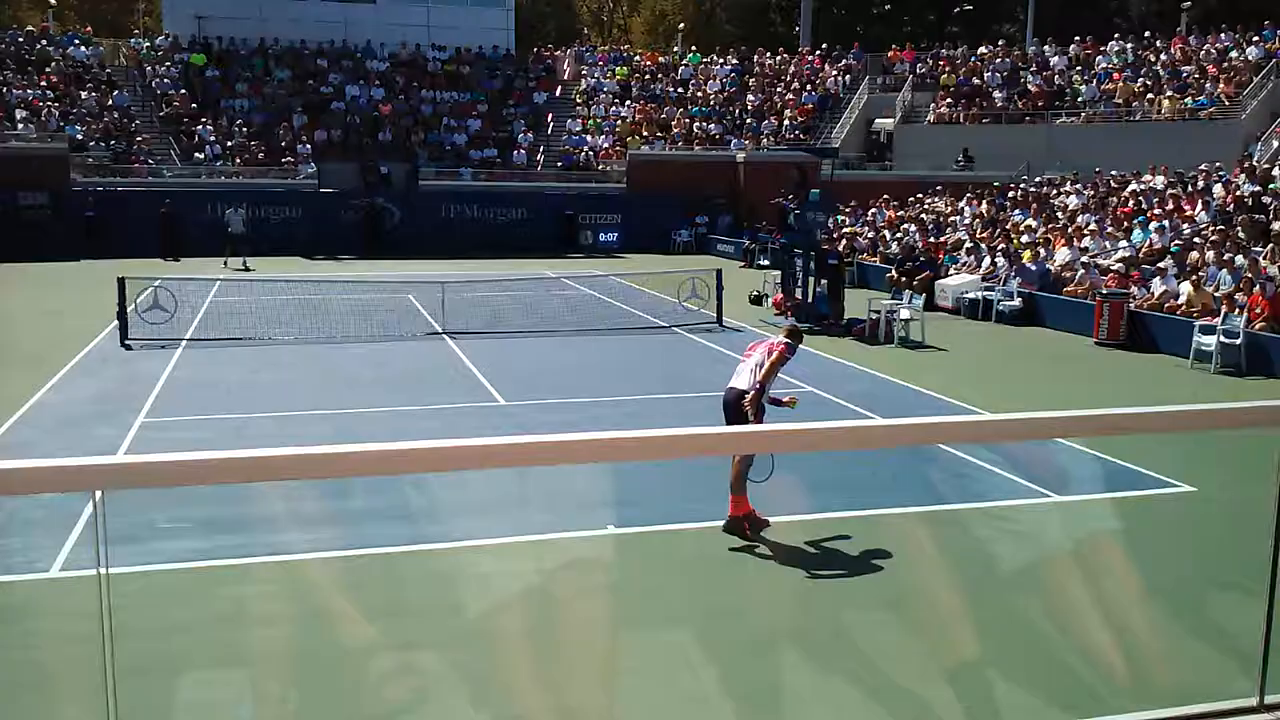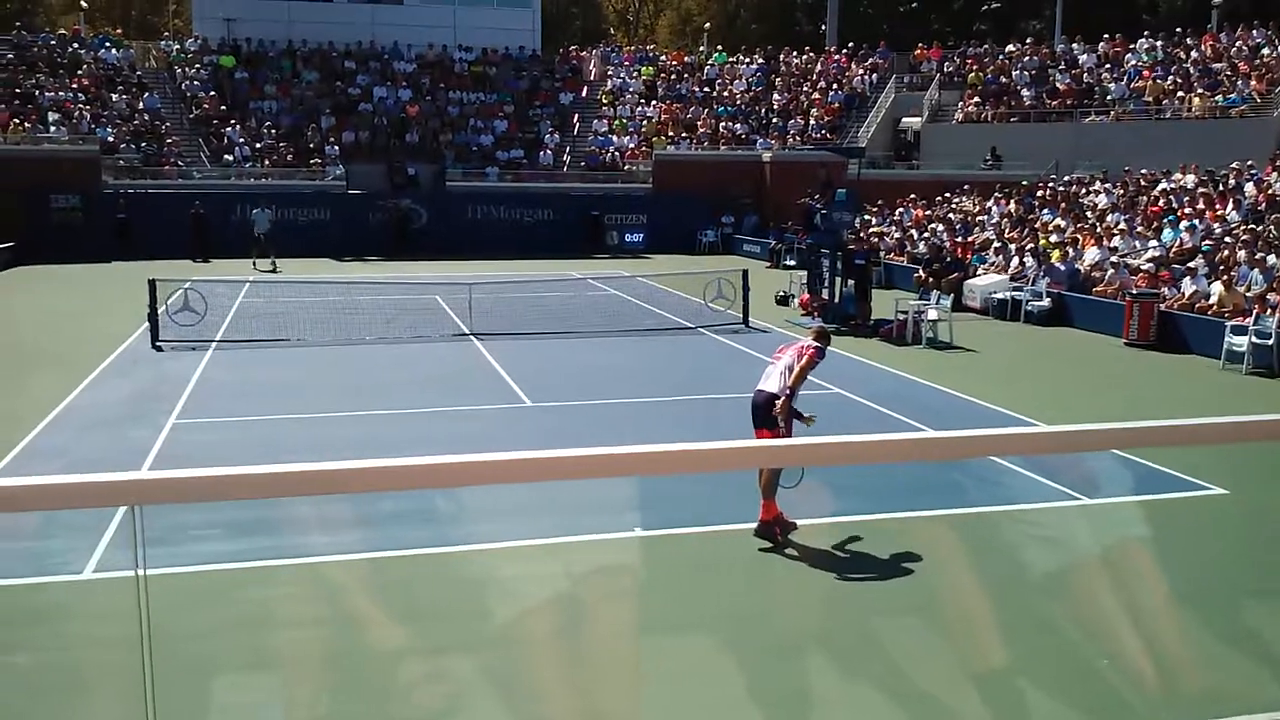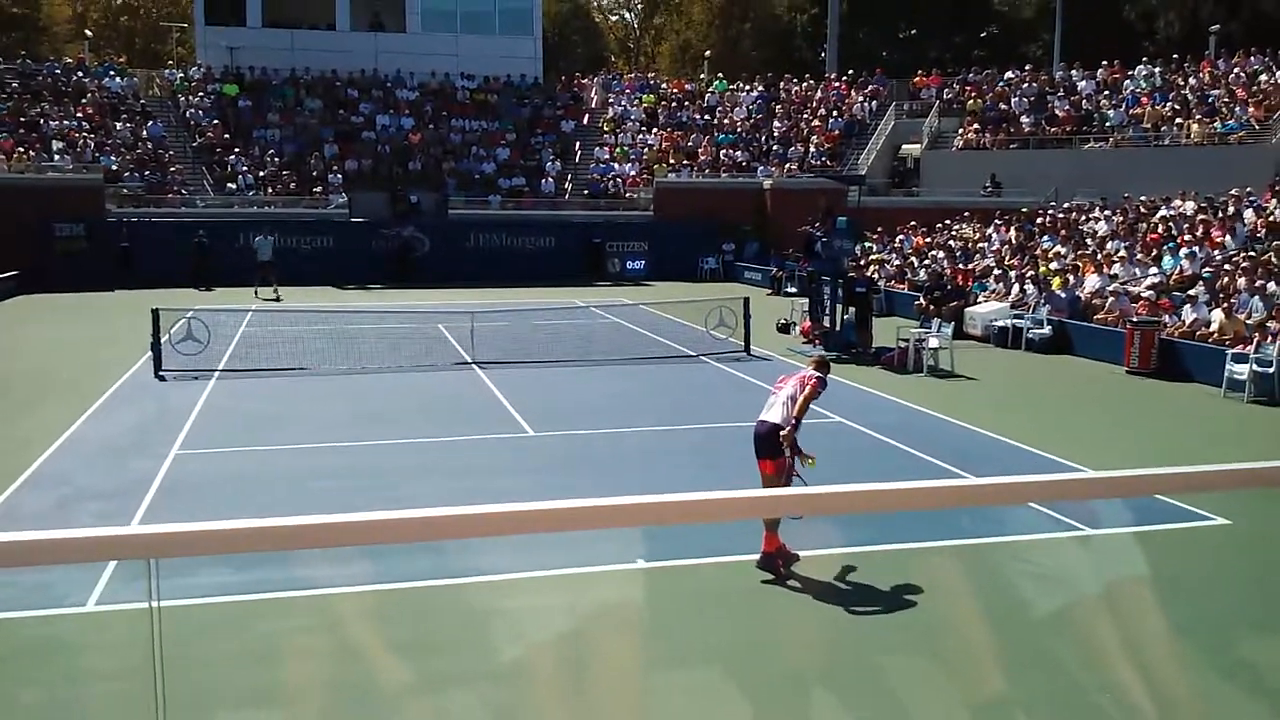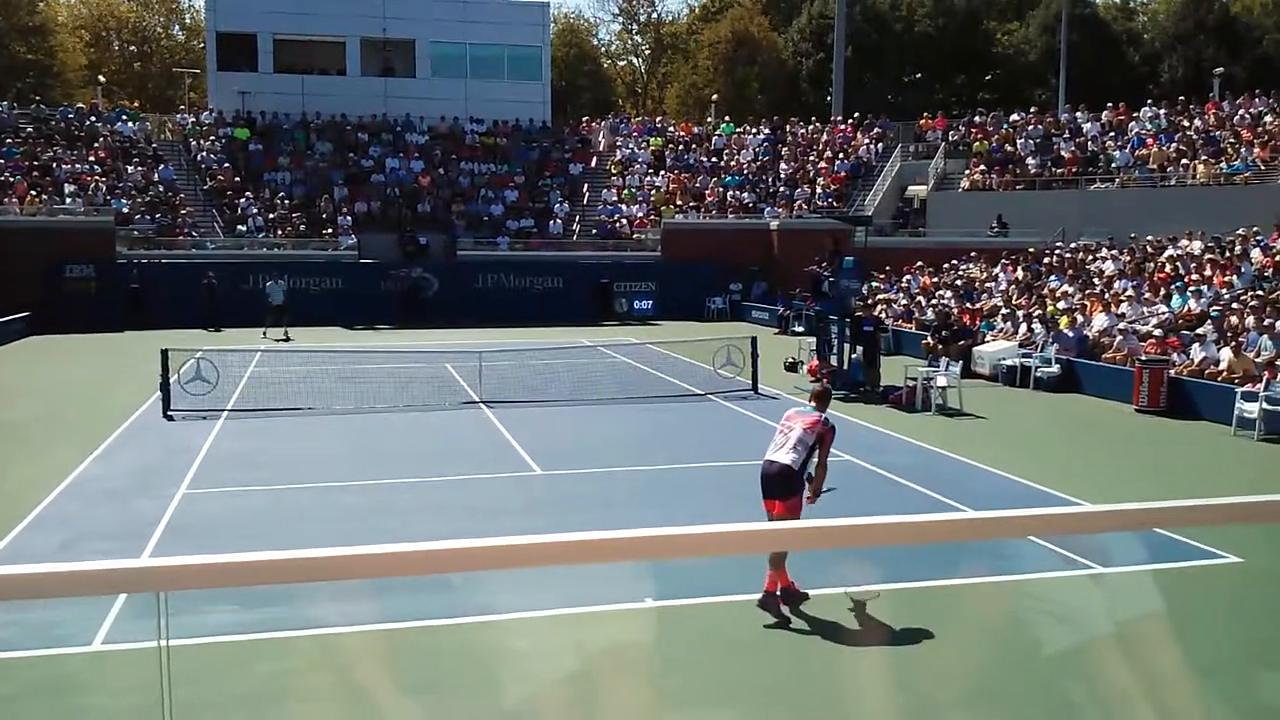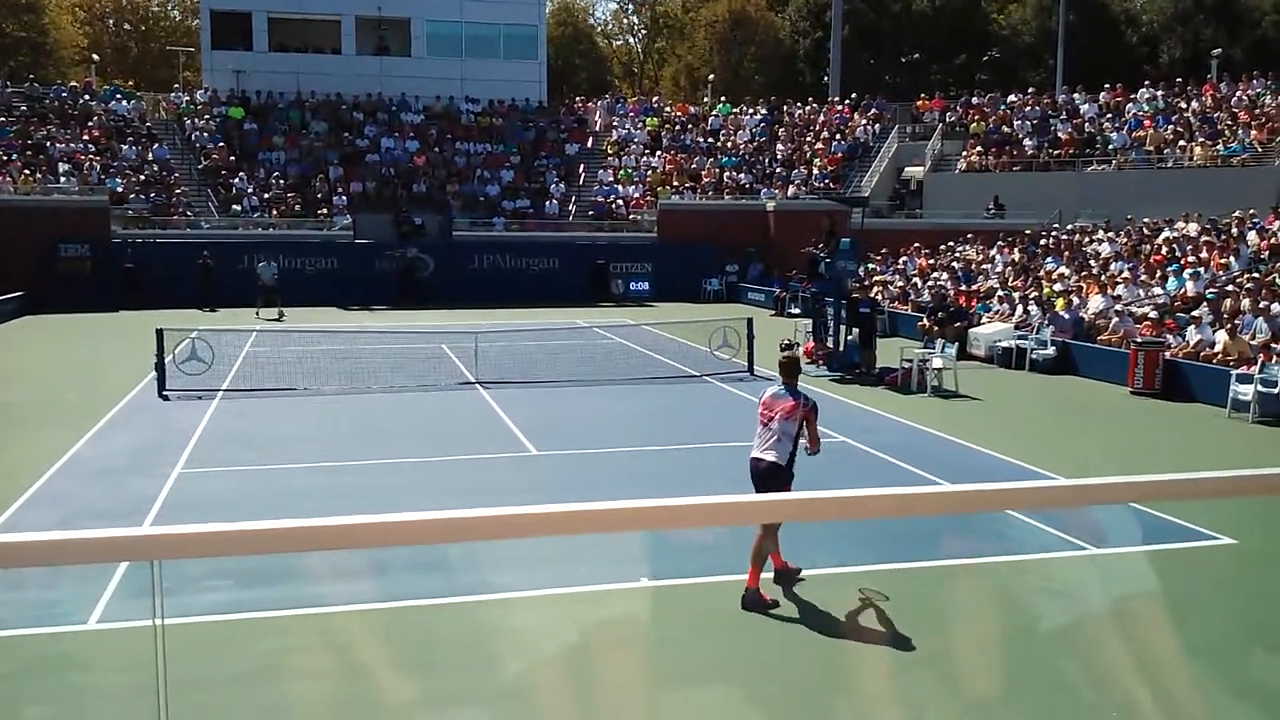
dt=1s
person 1, frame 1
left shoulder: (759, 343)
right shoulder: (786, 344)
right elbow: (771, 365)
left wrist: (780, 401)
right wrist: (757, 392)
left hip: (732, 394)
right hip: (746, 397)
left knee: (741, 456)
right knee: (745, 457)
left ankle: (744, 512)
right ankle: (734, 517)
person 1, frame 2
left shoulder: (787, 347)
right shoulder: (816, 348)
right elbow: (800, 369)
left wrist: (799, 416)
right wrist: (787, 399)
left hip: (759, 397)
right hip: (775, 401)
left ankle: (772, 515)
right ankle: (765, 522)
person 1, frame 3
left shoulder: (788, 377)
right shoulder: (818, 378)
right elbow: (804, 398)
left wrist: (798, 452)
right wrist: (793, 427)
left hip: (761, 427)
right hip: (777, 432)
left ankle: (775, 546)
right ankle: (768, 553)
person 1, frame 4
left shoulder: (791, 413)
right shoulder: (826, 425)
right elbow: (821, 464)
left wrist: (806, 480)
right wrist: (816, 490)
left hip: (768, 467)
right hip: (787, 473)
left ankle: (785, 587)
right ankle: (769, 593)
person 1, frame 5
left shoulder: (767, 394)
right shoulder: (806, 404)
right elbow: (813, 442)
right wrist: (813, 449)
left hip: (756, 461)
right hip: (777, 467)
left knee: (770, 520)
right knee: (768, 526)
left ankle: (781, 568)
right ankle: (751, 591)
